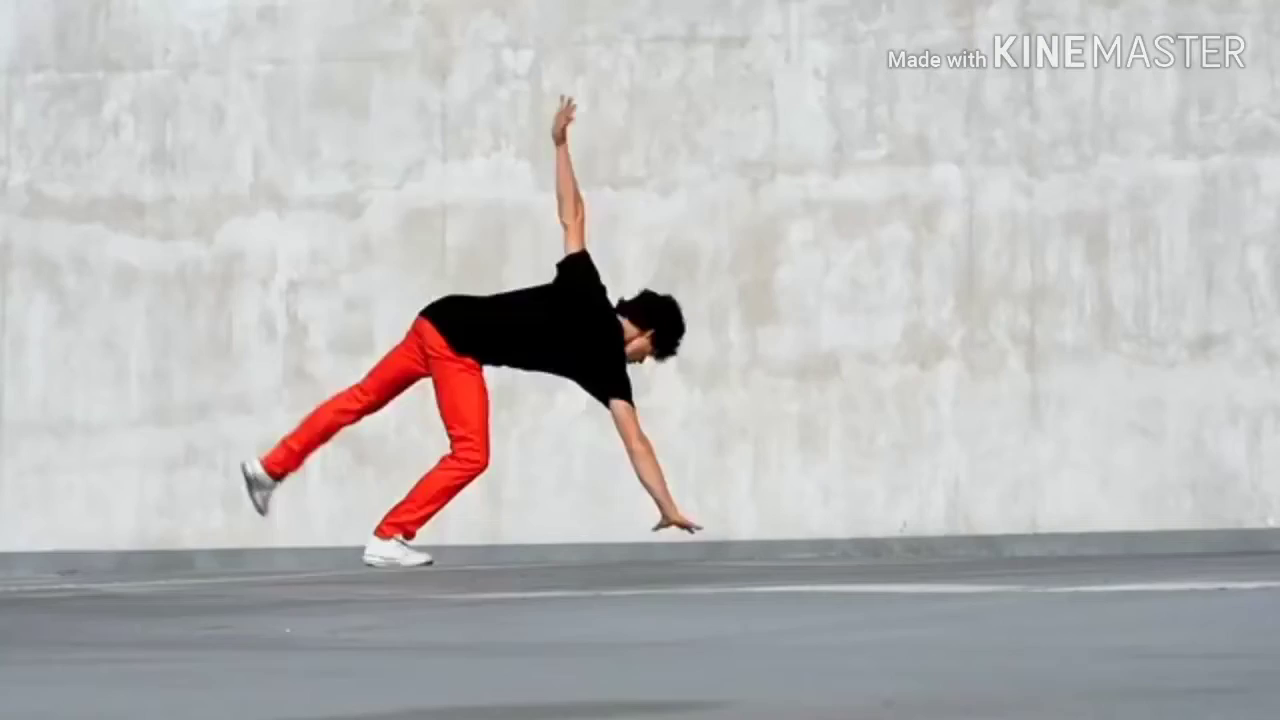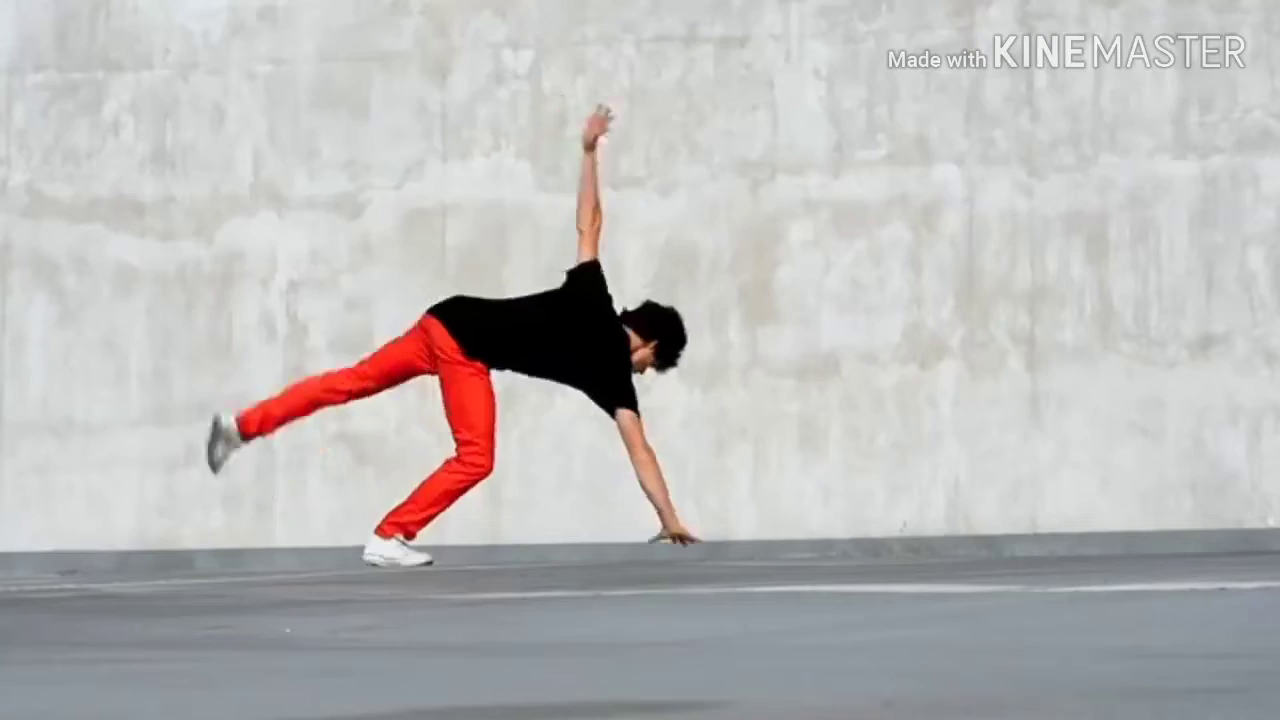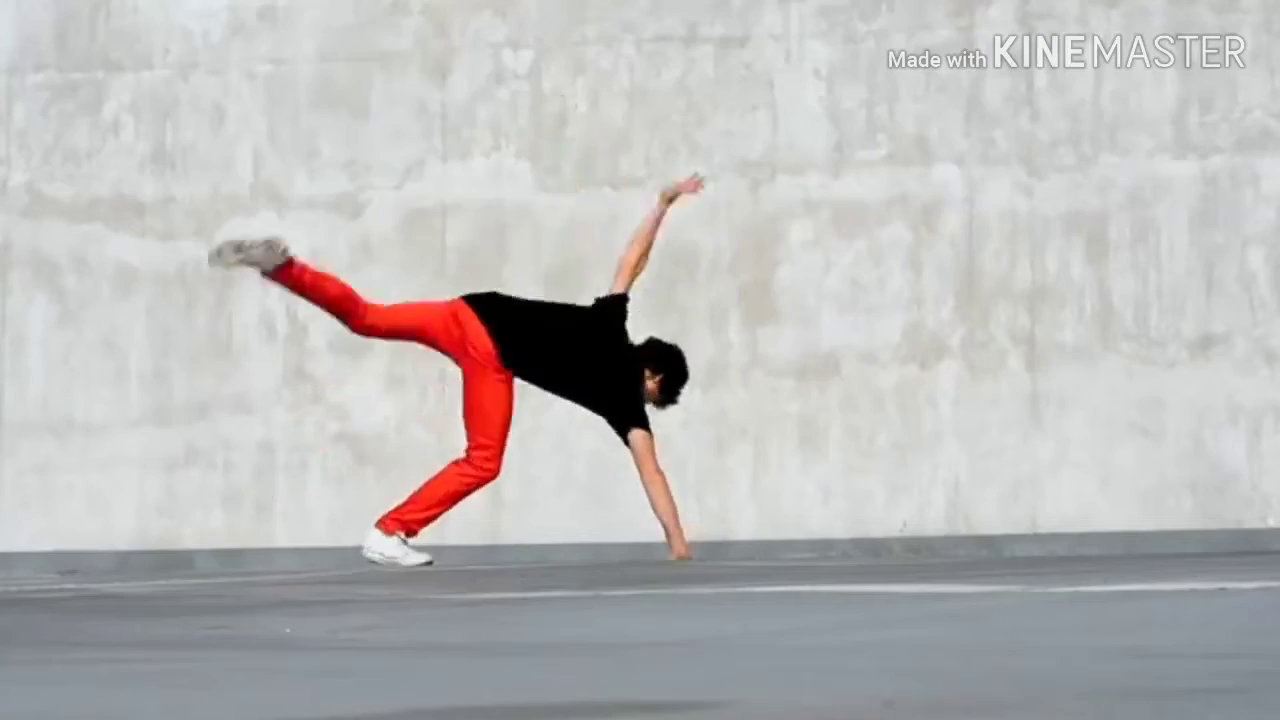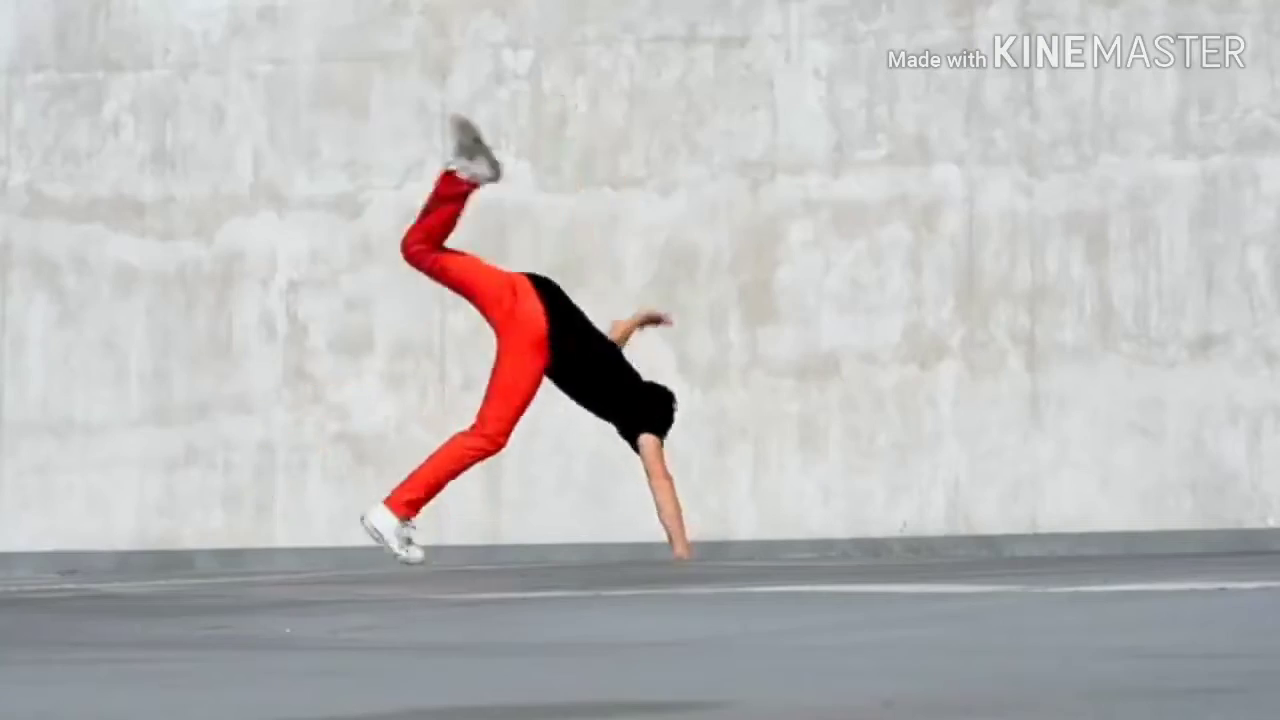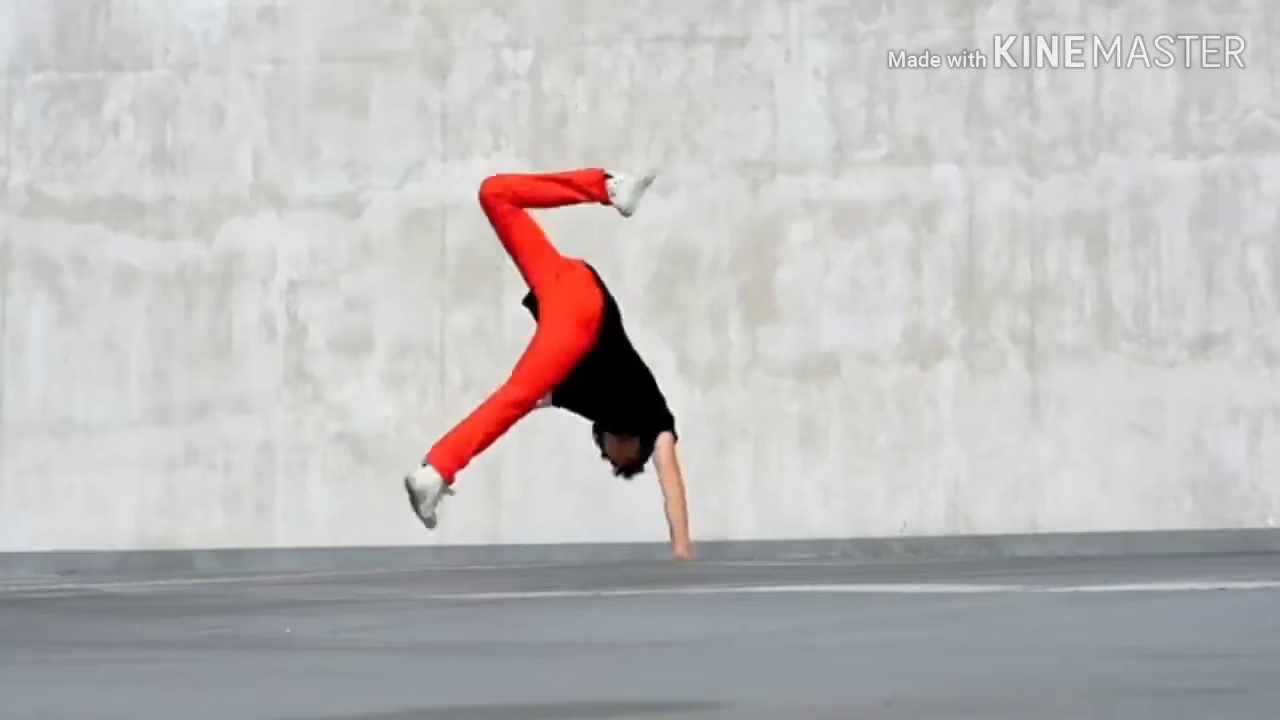
dt=0.1s
person 1, frame 1
left shoulder: (588, 295)
right shoulder: (607, 361)
left elbow: (571, 217)
right elbow: (637, 444)
left wrist: (560, 144)
right wrist: (670, 510)
left hip: (439, 320)
right hip: (459, 348)
left knee: (359, 398)
right knee: (470, 453)
left ankle: (267, 468)
right ankle: (387, 539)
person 1, frame 2
left shoulder: (593, 304)
right shoulder: (611, 371)
left elbow: (588, 226)
right elbow: (640, 451)
left wrist: (589, 152)
right wrist: (670, 520)
left hip: (447, 322)
right hip: (466, 354)
left knee: (347, 382)
right knee: (475, 459)
left ankle: (241, 425)
right ankle: (388, 538)
person 1, frame 3
left shoulder: (611, 334)
right shoulder: (626, 395)
left elbow: (630, 261)
right elbow: (651, 473)
left wrist: (663, 203)
right wrist: (678, 543)
left hip: (475, 314)
right hip: (494, 352)
left knee: (361, 315)
right knee: (482, 464)
left ankle: (279, 262)
right ankle: (387, 535)
person 1, frame 4
left shoulder: (604, 363)
right shoulder: (639, 408)
left elbow: (612, 334)
right elbow: (658, 477)
left wrist: (640, 318)
right wrist: (681, 547)
left hip: (520, 293)
right hip: (536, 329)
left knee: (419, 248)
right knee: (486, 436)
right ankle: (394, 514)
person 1, frame 5
right shoulder: (651, 417)
right elbow: (670, 481)
right wrist: (681, 545)
left hip: (567, 290)
right hip: (577, 305)
right knee: (514, 399)
right ankle: (435, 472)
